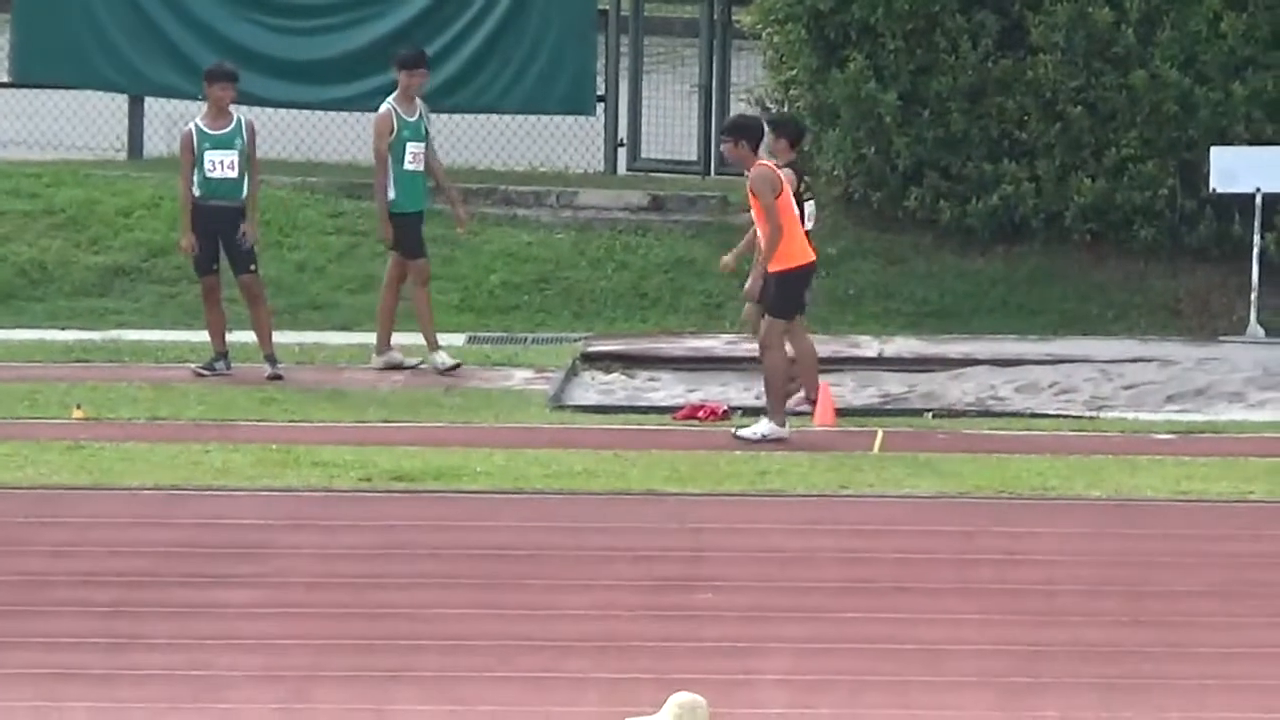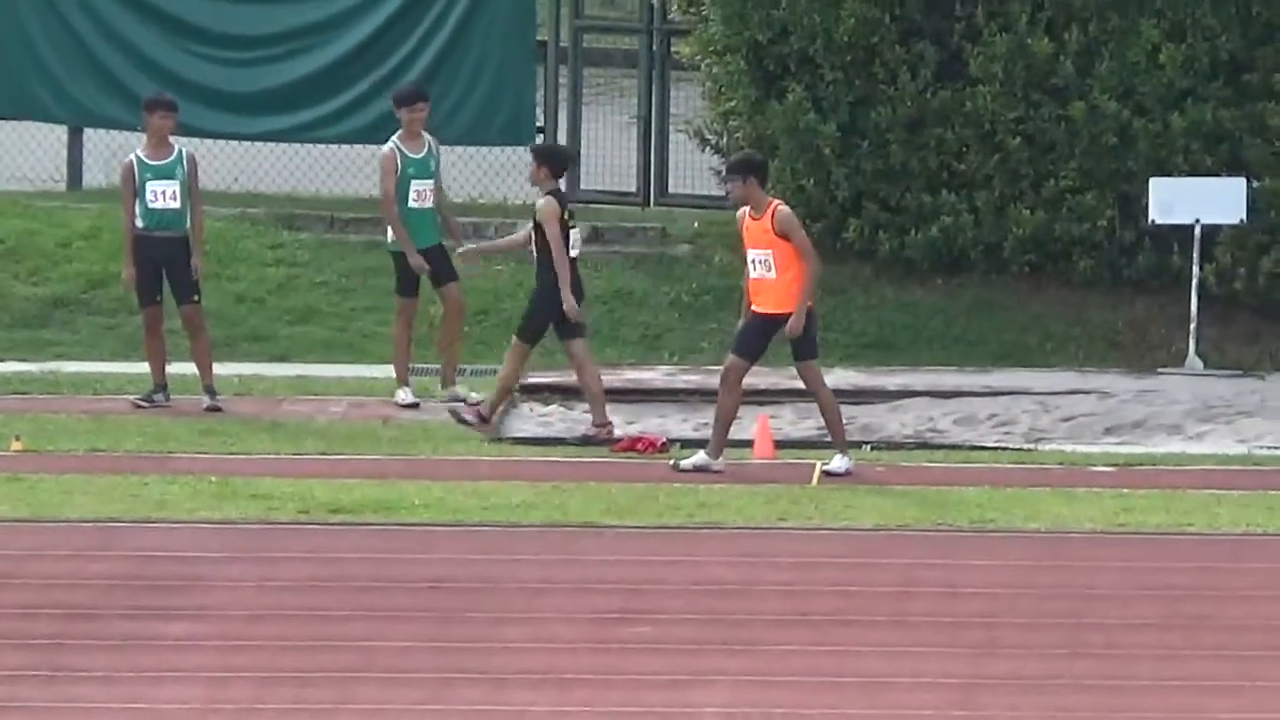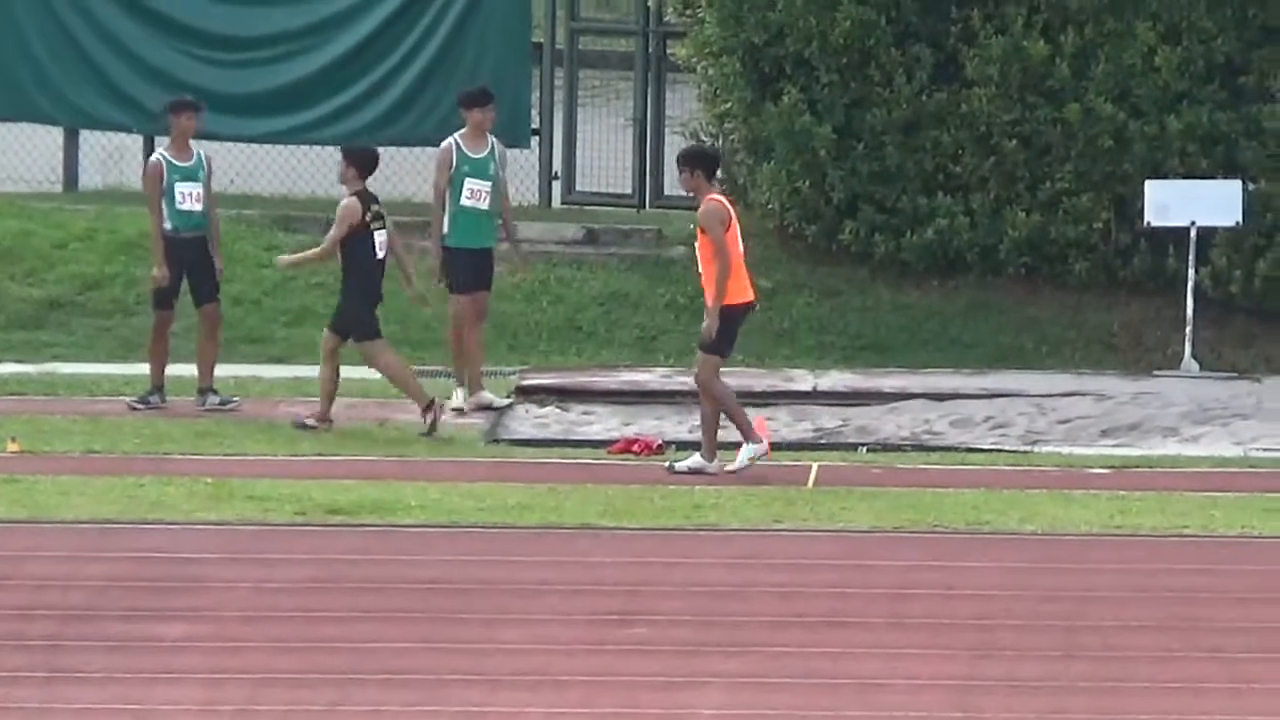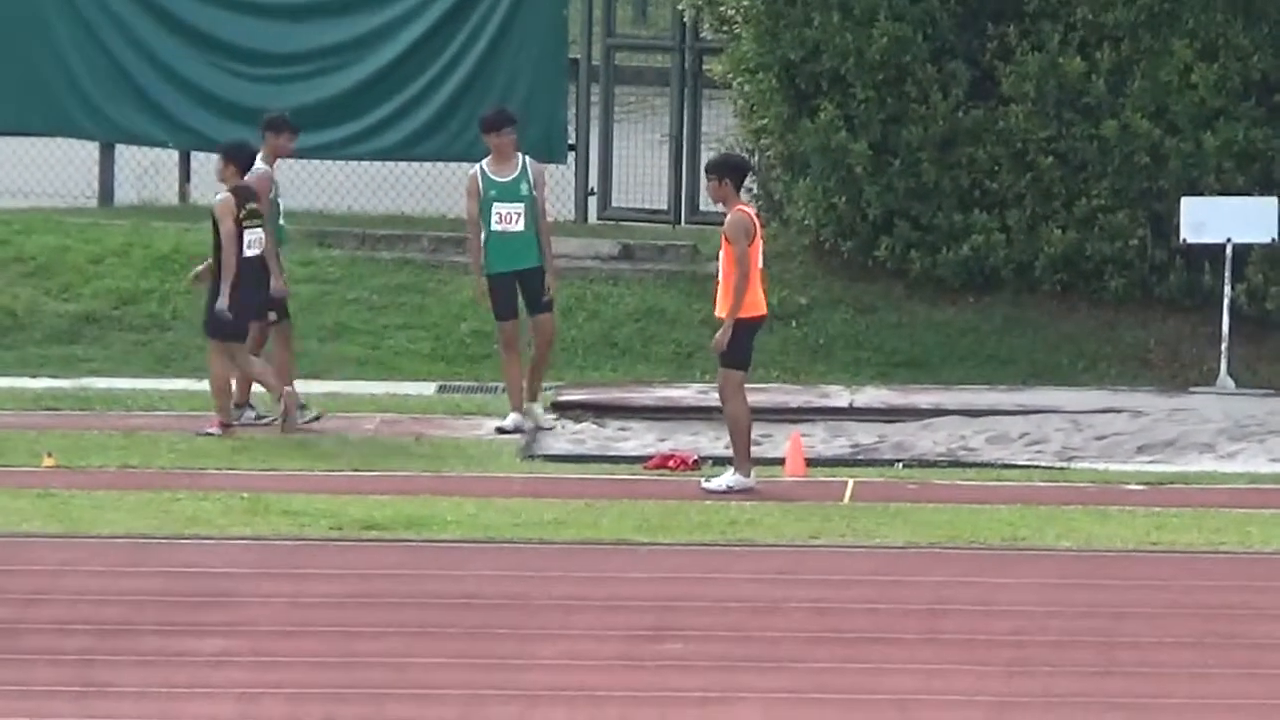
dt=0.7s
person 1, frame 1
left shoulder: (759, 175)
right shoulder: (762, 172)
left elbow: (776, 228)
left wrist: (757, 275)
right wrist: (758, 270)
left hip: (791, 265)
right hip: (787, 265)
left knee: (770, 340)
right knee: (774, 340)
left ankle: (776, 421)
right ankle: (775, 416)
person 1, frame 2
left shoulder: (782, 215)
right shoulder: (742, 217)
left elbow: (812, 263)
left wrist: (800, 313)
right wrist: (744, 314)
left hip: (793, 312)
right hip: (761, 312)
left knee: (814, 382)
right knee: (730, 374)
left ankle: (842, 454)
right ankle: (713, 454)
person 1, frame 3
left shoulder: (710, 210)
right shoulder: (716, 204)
left elbow: (724, 263)
left wrist: (713, 314)
left hip: (730, 303)
right hip: (728, 302)
left knee: (706, 376)
right knee: (703, 377)
left ankle: (753, 438)
right ankle: (707, 456)
person 1, frame 4
left shoulder: (736, 219)
right shoulder: (744, 215)
left elbow: (743, 276)
left wrist: (726, 326)
left hip: (742, 316)
right hip: (742, 315)
left knee: (730, 390)
right knee: (730, 391)
left ankle: (742, 473)
right ankle: (741, 468)
person 2, frame 1
left shoulder: (421, 109)
right shoulder: (387, 114)
left elbow: (430, 158)
right elbow: (380, 169)
left wrist: (454, 201)
right wrist: (383, 217)
left hip: (416, 204)
right hip: (399, 207)
left knee: (396, 277)
right knee: (420, 275)
left ankle: (383, 350)
right ankle: (434, 350)
person 2, frame 2
left shoulder: (433, 145)
right shoulder: (391, 153)
right elbow: (389, 208)
left wrist: (456, 233)
right wrist: (409, 252)
left hip: (433, 240)
right hip: (406, 244)
left knee: (455, 304)
right knee: (405, 312)
left ankle: (449, 383)
right ankle: (402, 383)
person 2, frame 3
left shoulder: (497, 150)
right shoulder: (449, 149)
left elbow: (503, 200)
right elbow: (439, 201)
left wrist: (512, 243)
right wrist: (435, 246)
left hip: (484, 243)
right hip: (456, 242)
left knee: (479, 314)
right knee: (460, 313)
left ankle: (476, 390)
right ankle: (460, 385)
person 2, frame 4
left shoulder: (533, 170)
right shoulder: (477, 177)
left elbow: (542, 222)
right elbow: (474, 229)
left wrist: (550, 270)
right wrist: (477, 274)
left hip: (532, 263)
right hip: (498, 267)
left knee: (546, 333)
right knee: (508, 338)
left ankle: (532, 401)
right ankle: (516, 412)
person 3, frame 1
left shoulder: (245, 127)
right shoulder: (192, 133)
left elbow: (252, 175)
right elbow: (186, 183)
left wrist: (251, 219)
right wrist: (185, 230)
left hip: (234, 213)
right hip: (203, 214)
left knee: (251, 285)
right knee: (209, 288)
left ankle: (270, 358)
right ankle: (221, 356)
person 3, frame 2
left shoulder: (186, 158)
right shoulder: (132, 164)
left elbow: (196, 207)
right elbow: (128, 215)
left wrist: (198, 252)
right wrist: (128, 261)
left hip: (178, 244)
right hip: (147, 245)
left knee: (193, 317)
right knee: (152, 319)
left ankle: (209, 389)
right ankle: (160, 388)
person 3, frame 3
left shoulder: (203, 160)
right shoulder: (158, 163)
right elbow: (154, 215)
left wrist: (217, 252)
right wrist: (158, 261)
left hip: (200, 244)
right hip: (172, 245)
left knee: (212, 317)
right knee: (162, 321)
left ankle: (206, 391)
right ankle: (157, 390)
person 3, frame 4
left shoulder: (264, 174)
right shoulder: (262, 176)
right elbow: (264, 229)
left knee: (258, 336)
right knee: (282, 333)
left ankle: (242, 405)
right ankle: (295, 406)
person 4, frame 1
left shoulder: (785, 175)
right shoulder: (796, 172)
left wrist: (735, 256)
right knee: (752, 317)
left ankle: (809, 395)
right ankle: (795, 385)
person 4, frame 2
left shoulder: (546, 204)
right shoulder: (558, 201)
left elbow: (558, 252)
right elbow: (522, 239)
left wrist: (566, 295)
right wrist: (478, 248)
left hip: (550, 292)
right hip: (565, 291)
left knee: (516, 354)
right knee: (579, 355)
left ankle: (484, 414)
right ankle: (600, 422)
person 4, frame 3
left shoulder: (350, 205)
right shoulder: (372, 202)
left elbow: (327, 250)
right elbow: (394, 245)
left wrist: (291, 260)
right wrist: (410, 283)
left hip: (357, 292)
right hip: (358, 291)
left knee: (378, 355)
right knee: (328, 346)
left ankle: (427, 405)
right ankle: (321, 415)
person 4, frame 4
left shoulder: (225, 201)
right shoulder: (256, 199)
left elbow: (229, 248)
left wrist: (223, 292)
right wrist: (209, 265)
left hip: (231, 288)
right hip: (253, 287)
left knee: (217, 351)
right knee: (237, 353)
left ankle: (223, 421)
right ankle: (283, 394)
